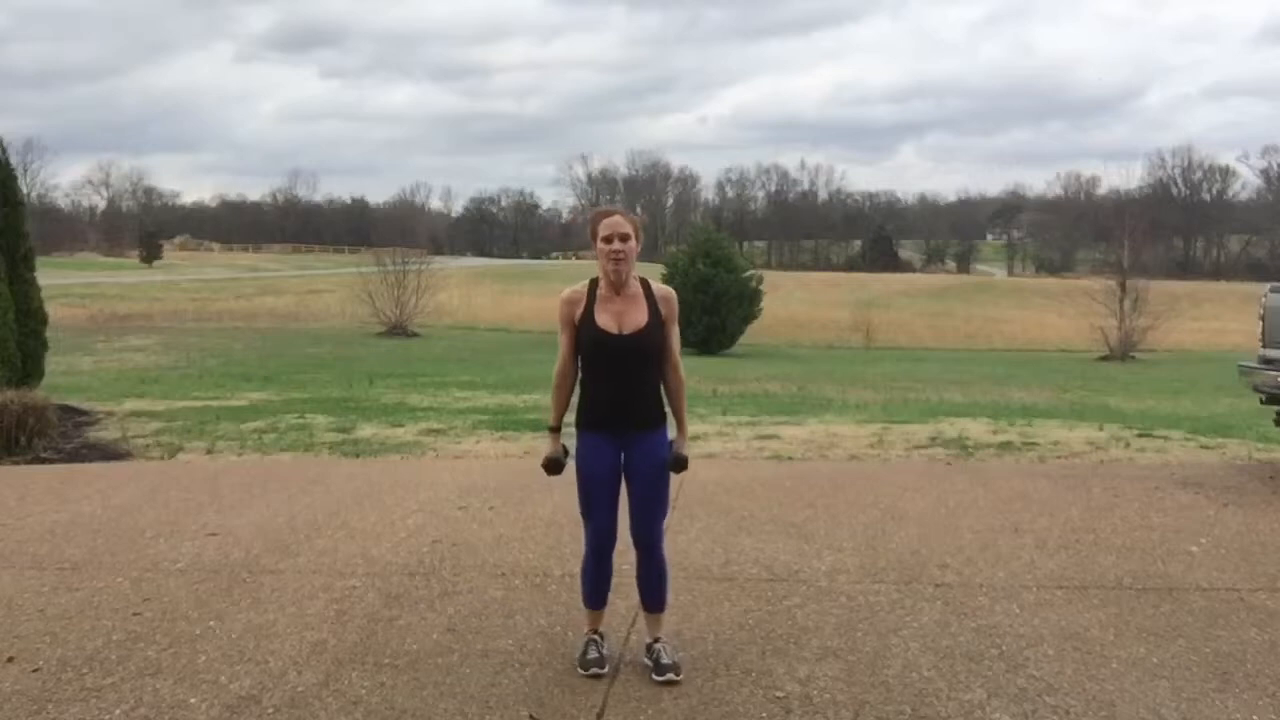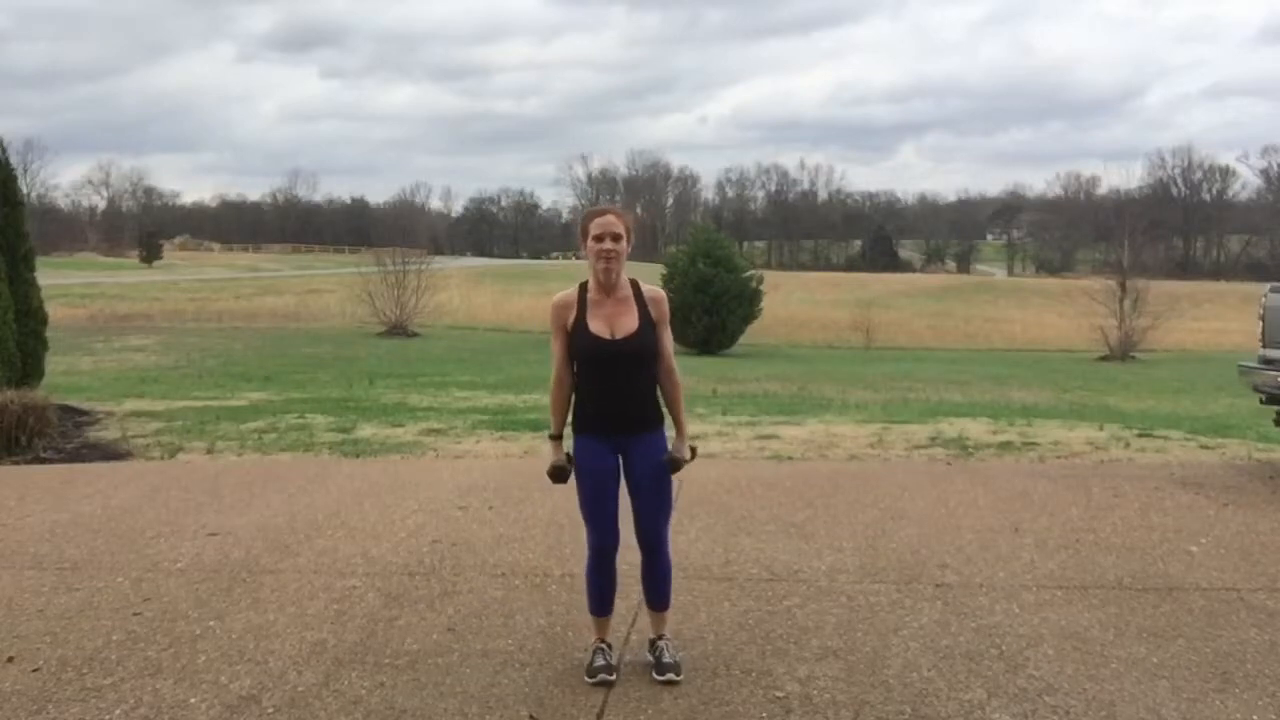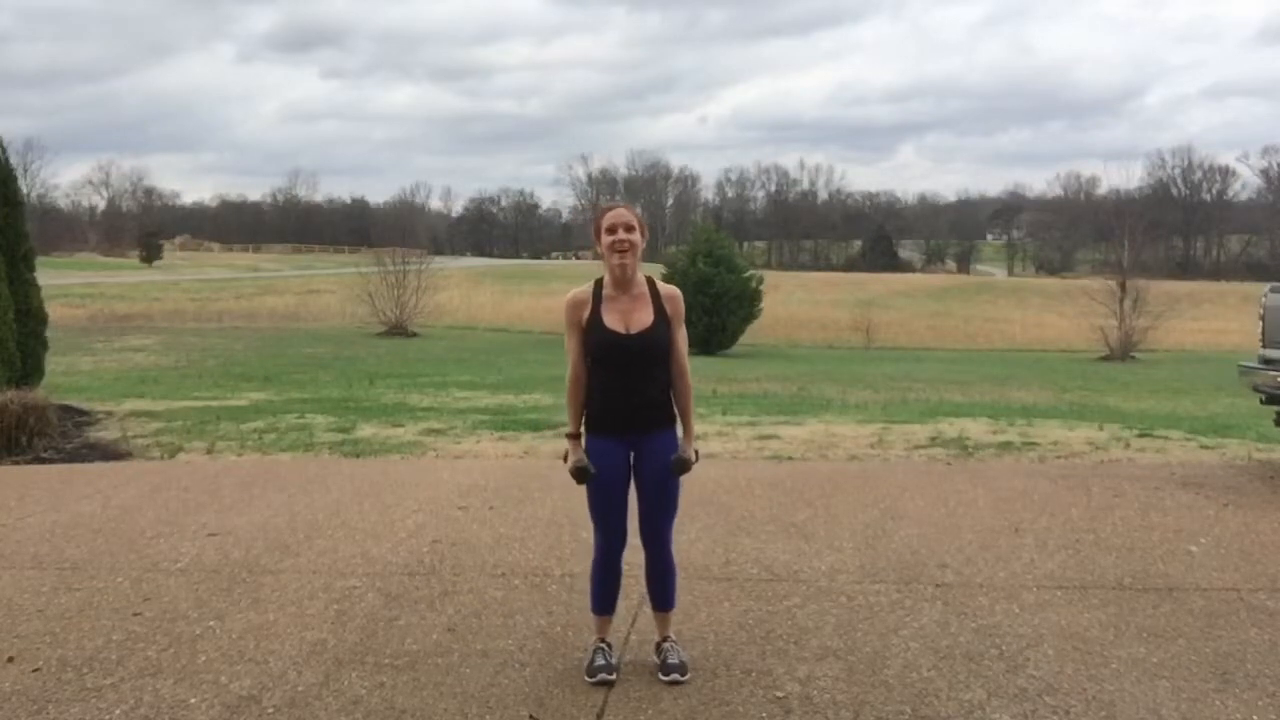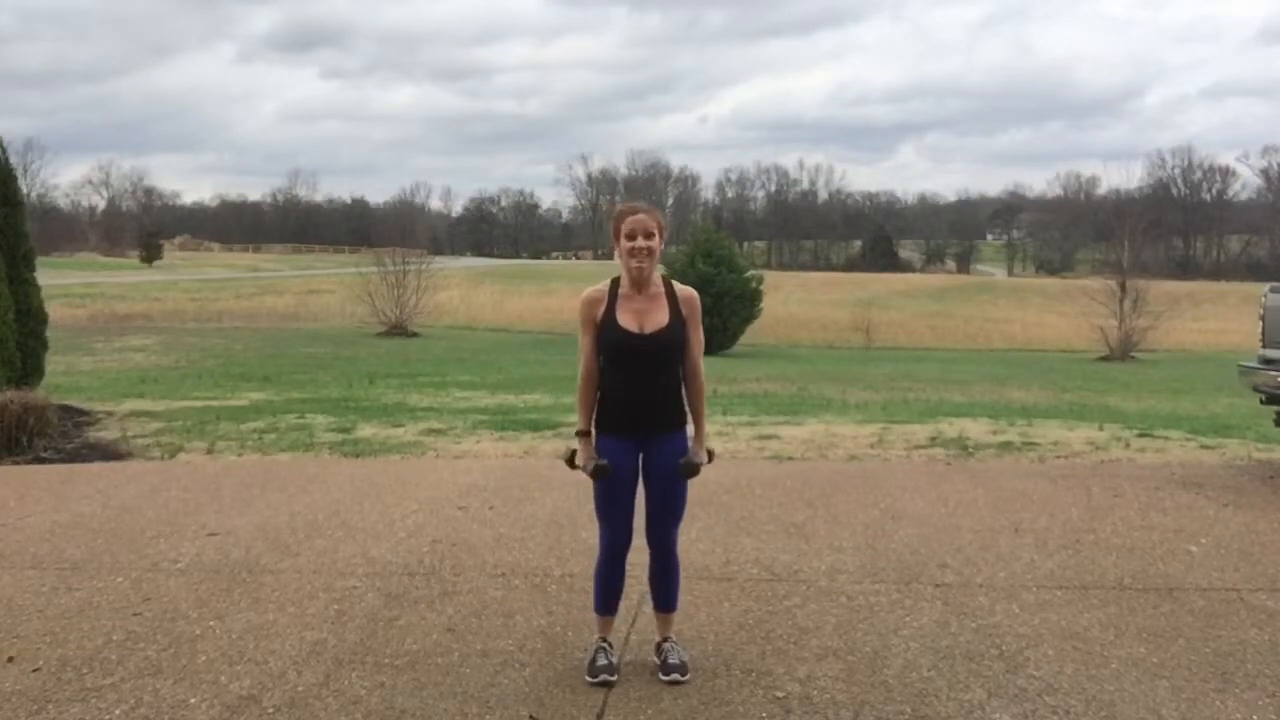
dt=0.5s
person 1, frame 1
left shoulder: (663, 298)
right shoulder: (575, 300)
left elbow: (672, 369)
right elbow: (565, 370)
left wrist: (682, 431)
right wrist: (554, 432)
left hip: (649, 433)
right hip: (596, 434)
left knee: (649, 539)
right knee: (599, 539)
left ankle: (656, 639)
right ankle: (593, 633)
person 1, frame 2
left shoulder: (653, 299)
right shoulder: (566, 305)
left elbow: (668, 371)
right elbow: (561, 378)
left wrist: (681, 433)
right wrist: (556, 440)
left hip: (646, 434)
right hip: (592, 438)
left knee: (654, 540)
right knee: (602, 543)
left ankle: (659, 637)
right ankle: (601, 642)
person 1, frame 3
left shoulder: (669, 297)
right shoulder: (580, 302)
left elbow: (680, 371)
right elbow: (577, 376)
left wrist: (688, 435)
right wrist: (574, 438)
left hip: (658, 435)
right hip: (605, 437)
left knee: (658, 540)
right knee: (609, 541)
left ankle: (665, 639)
right ankle: (601, 642)
person 1, frame 4
left shoulder: (685, 299)
right shoulder: (596, 300)
left elbow: (694, 373)
right elbow: (589, 374)
left wrist: (700, 437)
right wrist: (584, 436)
left hip: (668, 435)
right hip: (614, 436)
left knee: (663, 540)
right knee: (614, 541)
left ankle: (666, 640)
right ankle: (602, 642)
